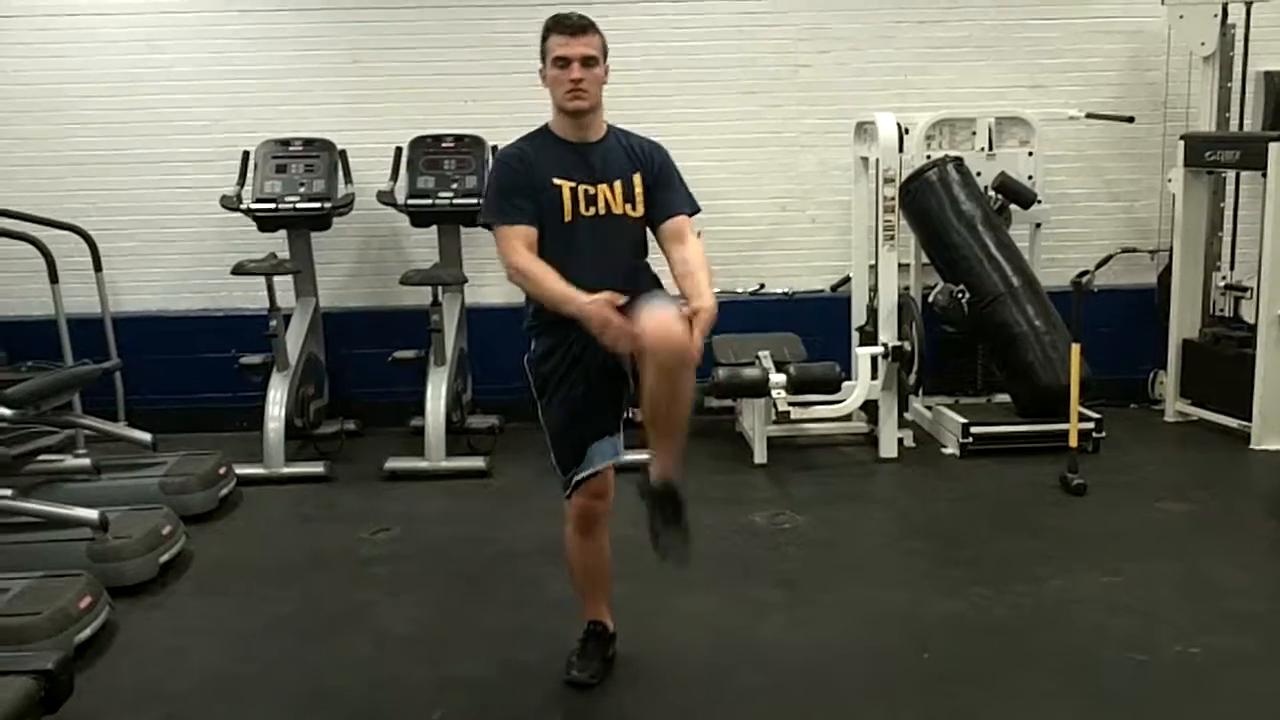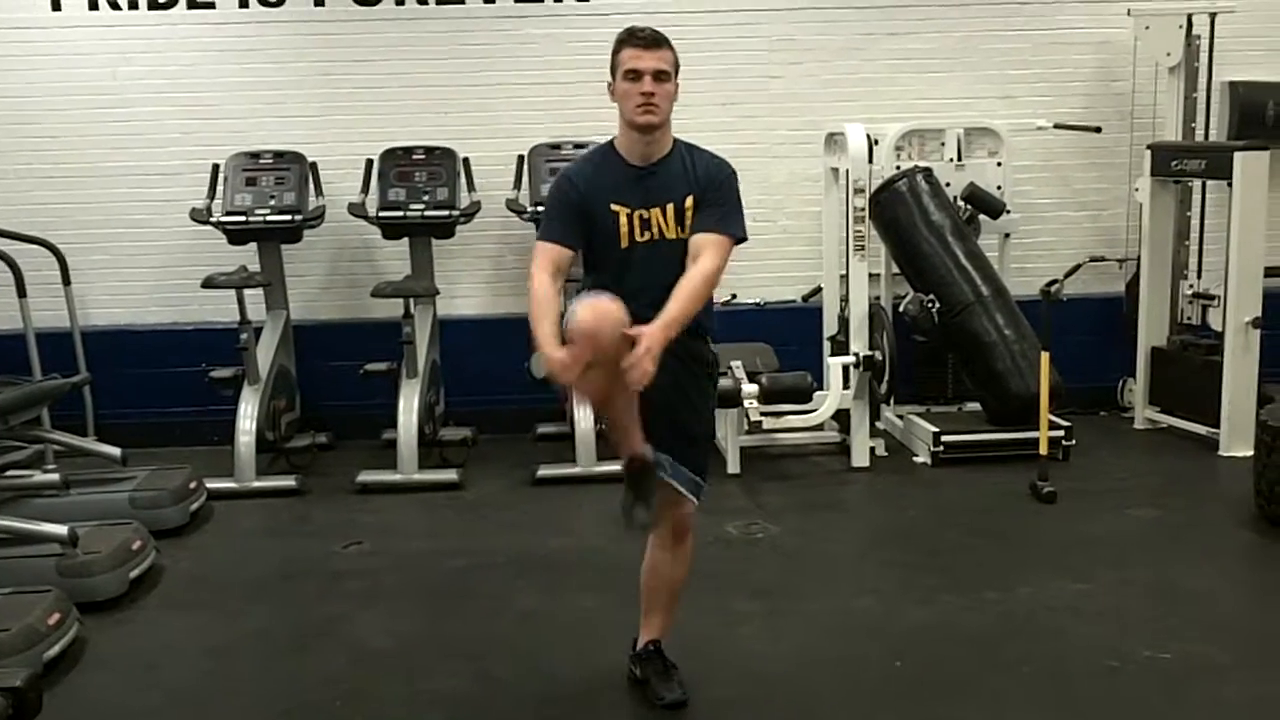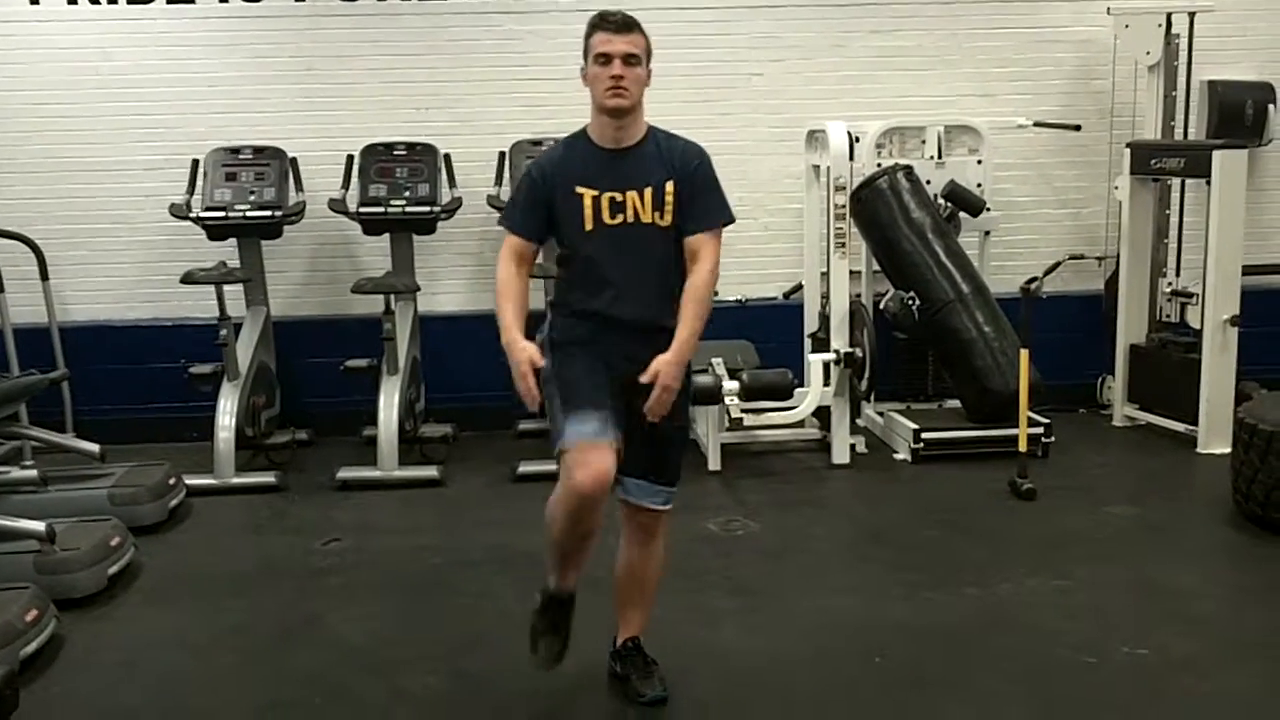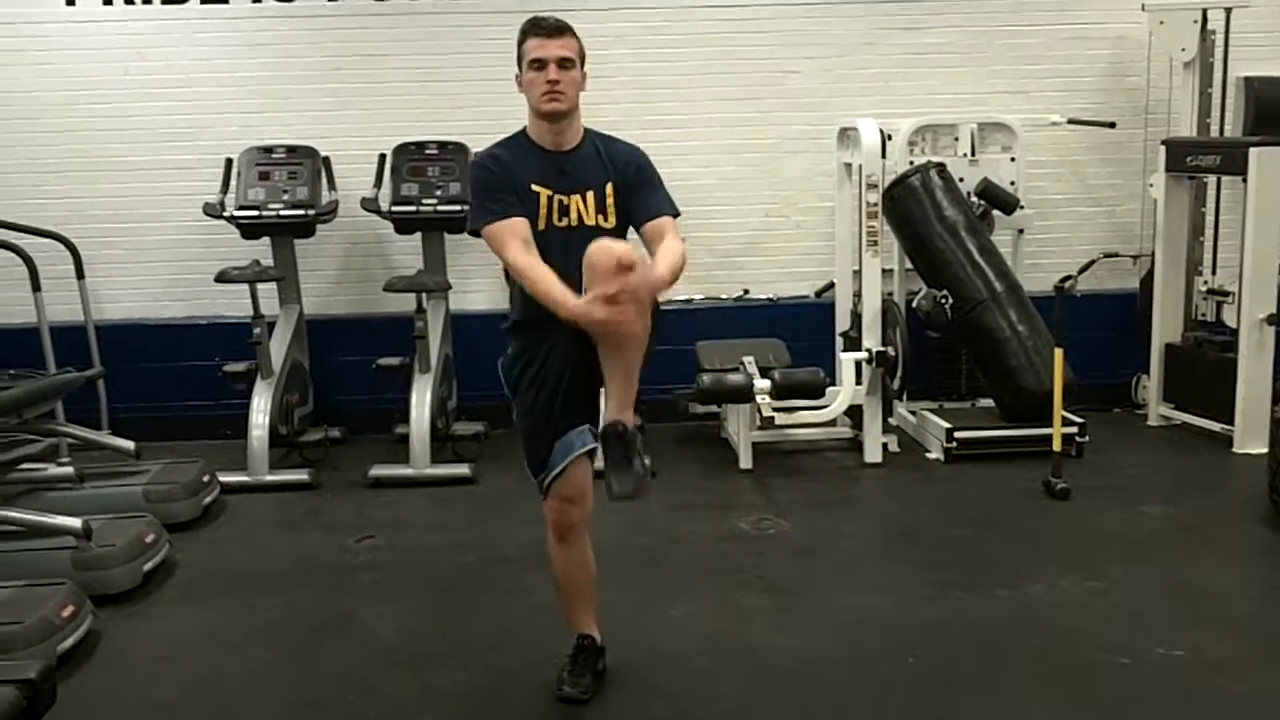
dt=1s
person 1, frame 1
left shoulder: (645, 155)
right shoulder: (519, 164)
left elbow: (682, 239)
right elbow: (518, 260)
left wrist: (703, 297)
right wrist: (583, 306)
left hip: (639, 324)
right hip: (565, 341)
left knee: (668, 337)
right knee: (588, 500)
left ankle: (665, 483)
right ankle: (597, 630)
person 1, frame 2
left shoulder: (711, 174)
right shoulder: (581, 180)
left elbow: (705, 265)
right elbow: (547, 269)
left wrist: (659, 335)
right wrist: (550, 346)
left hip: (681, 355)
right hip: (611, 348)
left knee: (677, 513)
right knee: (597, 319)
left ankle: (649, 649)
right ankle: (637, 461)
person 1, frame 3
left shoulder: (685, 162)
right shoulder: (553, 168)
left elbow: (702, 263)
right elbow: (514, 259)
left wrist: (678, 354)
right wrist: (514, 338)
left hip: (658, 361)
right hip: (580, 345)
left knee: (647, 515)
right knee: (588, 478)
left ankle: (628, 647)
right ankle: (560, 584)
person 1, frame 4
left shoulder: (625, 160)
right shoulder: (495, 168)
left elbow: (669, 240)
right elbow: (518, 256)
left wrist: (652, 275)
right wrist: (574, 308)
left hip: (609, 334)
right hip: (542, 343)
left knee: (608, 255)
right knee: (564, 507)
left ankle: (621, 429)
right ankle: (587, 643)
